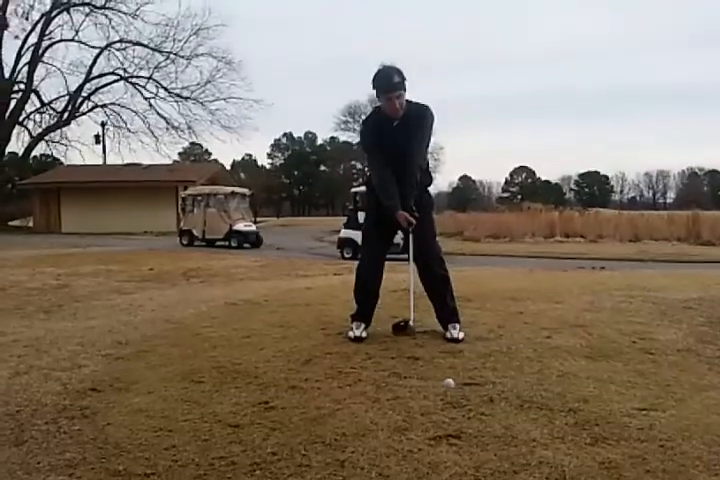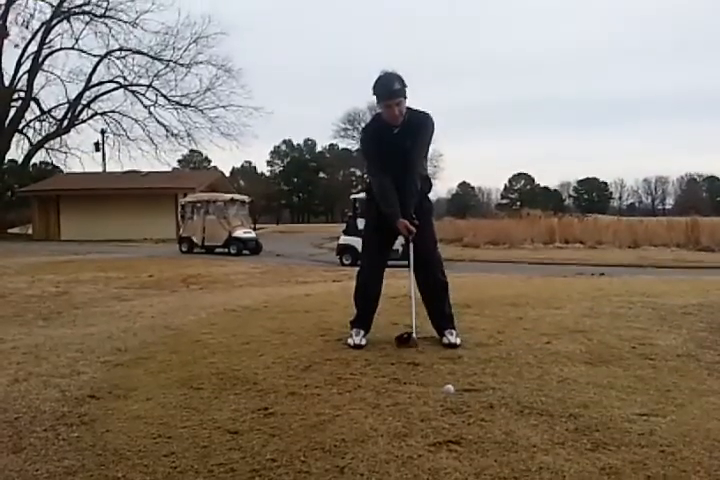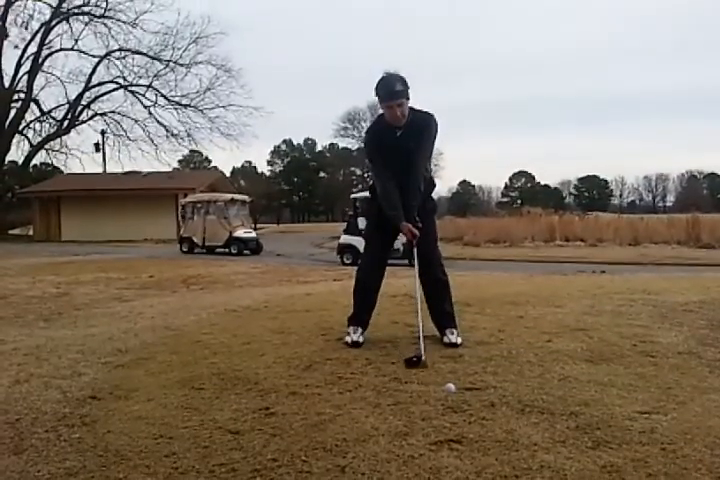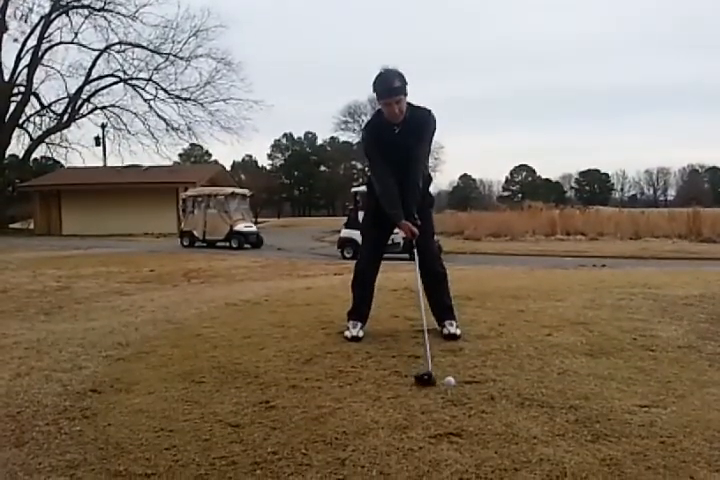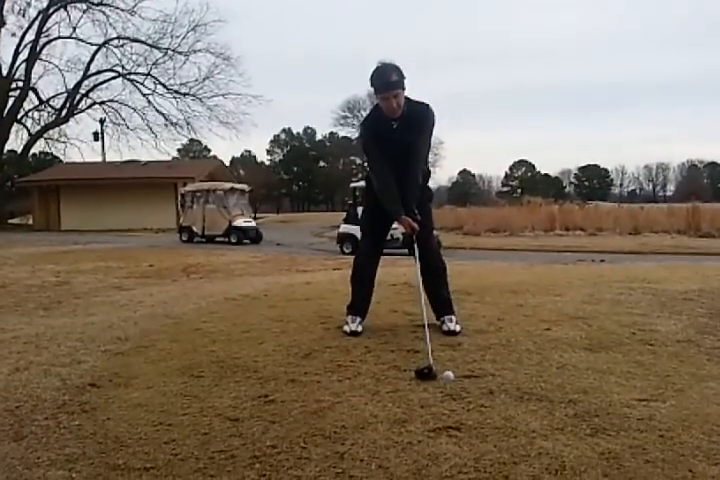
dt=0.7s
person 1, frame 1
left shoulder: (422, 115)
right shoulder: (370, 125)
left elbow: (415, 162)
right elbow: (379, 171)
left wrist: (407, 204)
right wrist: (395, 210)
left hip: (416, 194)
right hip: (381, 197)
left knee: (429, 256)
right knee: (370, 257)
left ankle: (450, 320)
right ankle: (361, 319)
person 1, frame 2
left shoulder: (423, 123)
right shoulder: (371, 132)
left elbow: (415, 169)
right elbow: (379, 178)
left wrist: (408, 212)
right wrist: (396, 218)
left hip: (416, 200)
right hip: (381, 204)
left knee: (429, 262)
right knee: (371, 263)
left ankle: (446, 326)
right ankle: (360, 326)
person 1, frame 3
left shoulder: (426, 123)
right shoulder: (374, 134)
left elbow: (418, 171)
right elbow: (384, 180)
left wrist: (412, 215)
right wrist: (399, 220)
left hip: (420, 200)
right hip: (384, 202)
left knee: (431, 261)
right knee: (371, 261)
left ankle: (447, 325)
right ankle: (357, 324)
person 1, frame 4
left shoulder: (424, 119)
right shoulder: (372, 130)
left elbow: (417, 168)
right elbow: (381, 177)
left wrist: (411, 213)
right wrist: (398, 219)
left hip: (416, 194)
right hip: (381, 197)
left knee: (429, 253)
right knee: (368, 254)
left ankle: (446, 317)
right ankle: (357, 318)
person 1, frame 5
left shoulder: (423, 114)
right shoulder: (370, 125)
left elbow: (417, 163)
right elbow: (380, 173)
left wrist: (409, 208)
right wrist: (398, 214)
left hip: (415, 190)
right hip: (380, 192)
left knee: (428, 248)
right knee: (368, 249)
left ankle: (445, 313)
right ankle: (355, 313)
